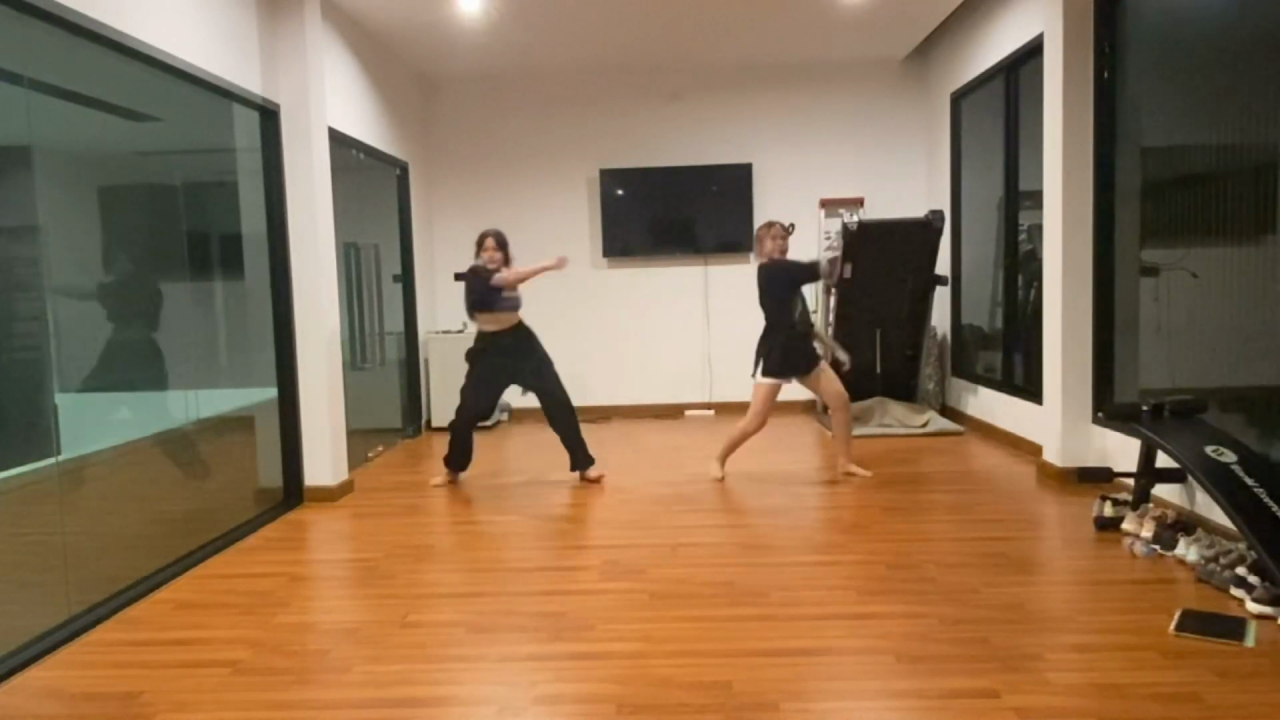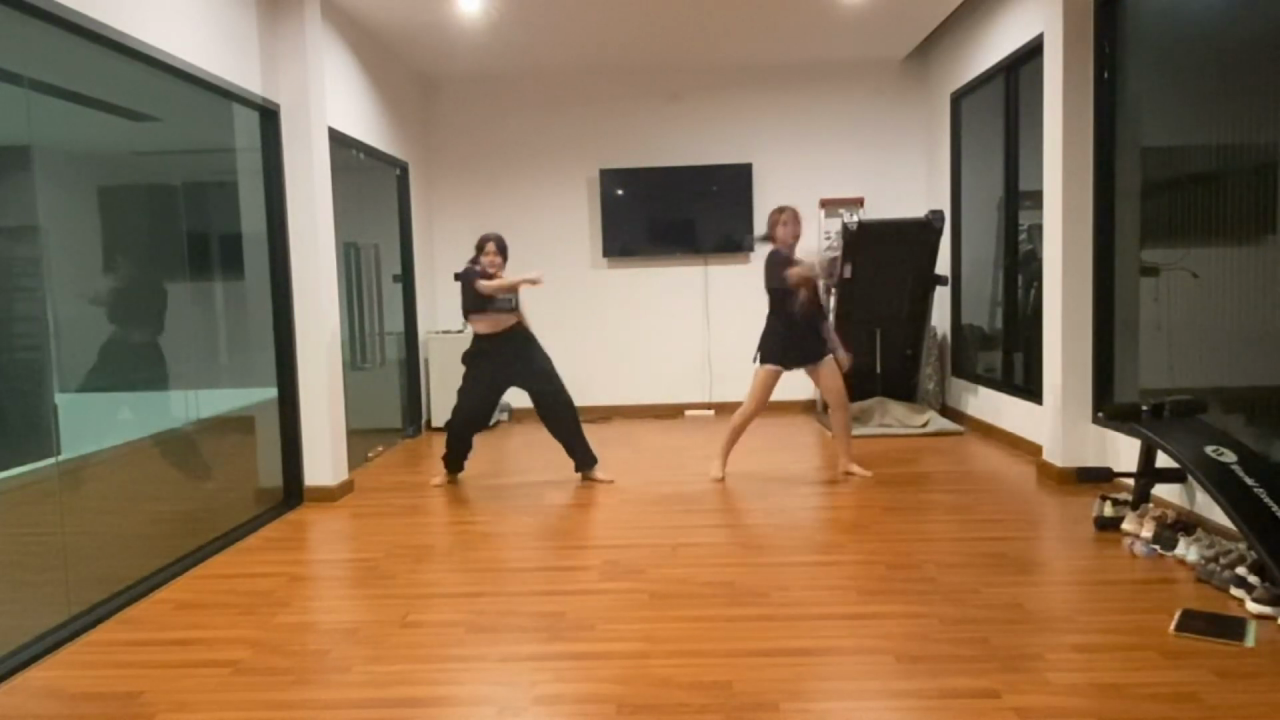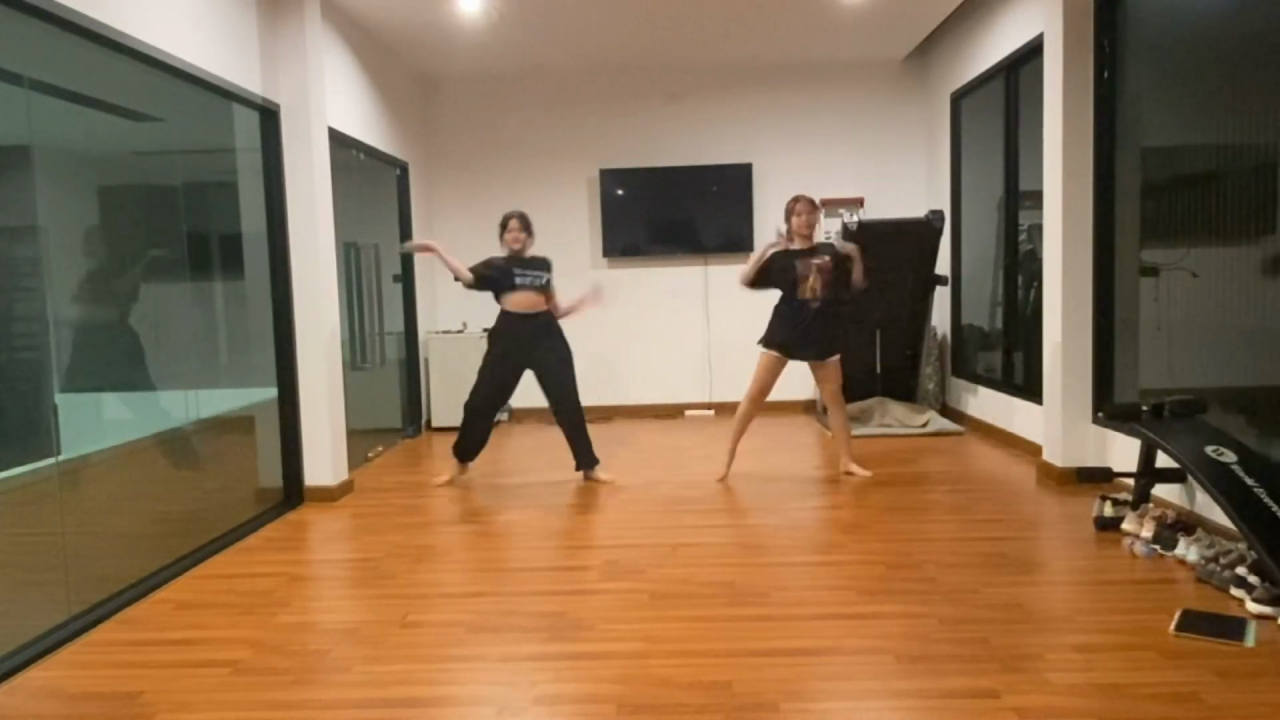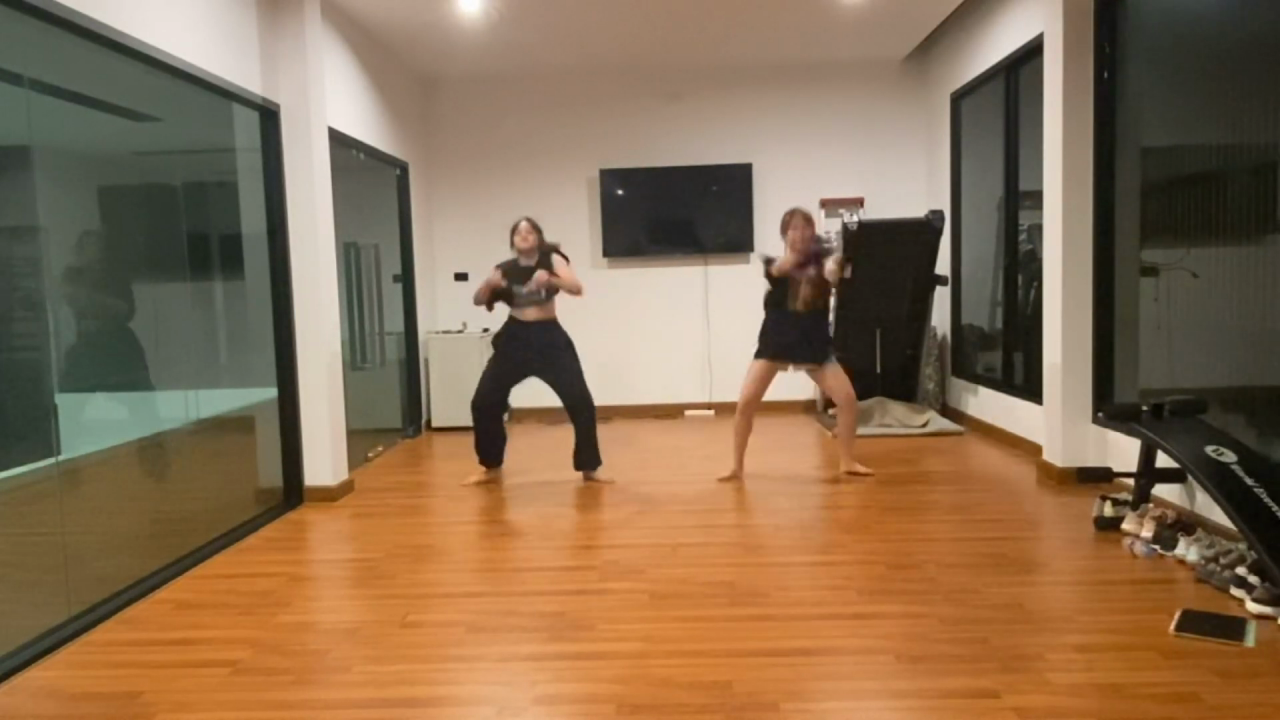
dt=0.2s
person 1, frame 1
left shoulder: (788, 275)
right shoulder: (770, 270)
right elbow: (819, 270)
left wrist: (835, 348)
right wrist: (832, 263)
left hip: (803, 352)
right hip: (774, 354)
left knee: (841, 401)
right knee: (755, 421)
left ankle: (844, 462)
right ankle: (719, 460)
person 1, frame 2
left shoulder: (807, 268)
right shoulder: (775, 260)
left elbow: (818, 313)
right elbow: (785, 280)
left wrist: (838, 347)
left hip: (811, 342)
right hip: (778, 342)
left knee: (839, 399)
right knee: (754, 407)
left ankle: (845, 462)
right ankle: (721, 458)
person 1, frame 3
left shoulder: (831, 251)
right shoulder: (778, 256)
left elbow: (854, 286)
right elbow: (747, 280)
left wrist: (855, 259)
right wrist: (764, 254)
left hip: (823, 334)
right hip: (784, 332)
left knee: (835, 401)
right knee: (755, 395)
left ankle: (846, 462)
right ankle: (729, 458)
person 1, frame 4
left shoulder: (820, 256)
right shoulder: (776, 264)
left elbow: (833, 268)
right elbow: (774, 271)
left wrist: (831, 264)
left hip: (813, 344)
right hip: (777, 342)
left knee: (847, 399)
right knee: (748, 401)
left ankle: (847, 461)
right ankle: (738, 465)
person 2, frame 1
left shoulder: (507, 278)
right shoulder: (476, 274)
right elbow: (507, 279)
right wrist: (548, 266)
left hip: (522, 344)
right hip: (489, 351)
left knee: (557, 401)
right knee: (468, 413)
left ankle: (583, 465)
right ankle: (454, 470)
person 2, frame 2
left shoulder: (510, 289)
right shoulder: (471, 275)
right elbow: (487, 287)
right wrist: (525, 280)
left hip: (522, 346)
right hip: (488, 352)
left knee: (559, 404)
right knee: (466, 415)
left ankle: (588, 467)
right ankle: (451, 470)
person 2, frame 3
left shoulder: (543, 265)
right shoulder: (496, 265)
left elbow: (555, 311)
right elbow: (466, 277)
left wrist: (582, 302)
right wrist: (436, 249)
left hip: (544, 333)
right hip: (508, 334)
left knee: (567, 402)
right knee: (482, 402)
left ankle: (588, 465)
right ankle: (461, 463)
person 2, frame 4
left shoulder: (552, 259)
right shoulder: (505, 269)
left elbow: (577, 288)
right elbow: (479, 300)
left wrist: (551, 280)
right wrist: (490, 284)
left hip: (550, 339)
right hip: (513, 341)
left knee: (581, 404)
right knee: (484, 403)
left ankle: (589, 467)
right ankle: (492, 467)
person 3, frame 1
left shoulder: (138, 285)
right shoulder: (133, 286)
left elbow: (88, 295)
left hip: (140, 358)
right hip: (117, 355)
left knee: (154, 418)
left ankle: (196, 468)
person 3, frame 2
left shoulder: (147, 288)
right shoulder: (128, 290)
left hip: (142, 359)
right hip: (115, 356)
left knee: (157, 421)
left ankle: (198, 469)
person 3, frame 3
left shoulder: (122, 270)
right shoulder: (92, 276)
left hip: (118, 343)
right hip: (89, 345)
left knee: (146, 404)
left ankle: (190, 461)
person 3, frame 4
left shoulder: (116, 273)
right shoulder: (72, 274)
left elbow: (124, 310)
left wrist: (90, 296)
left hip: (119, 346)
right hip: (87, 347)
left knee: (143, 406)
left ankle: (159, 473)
